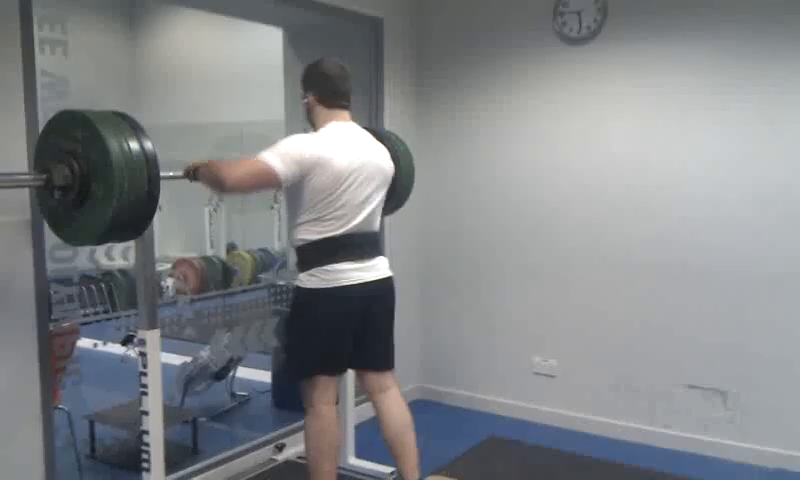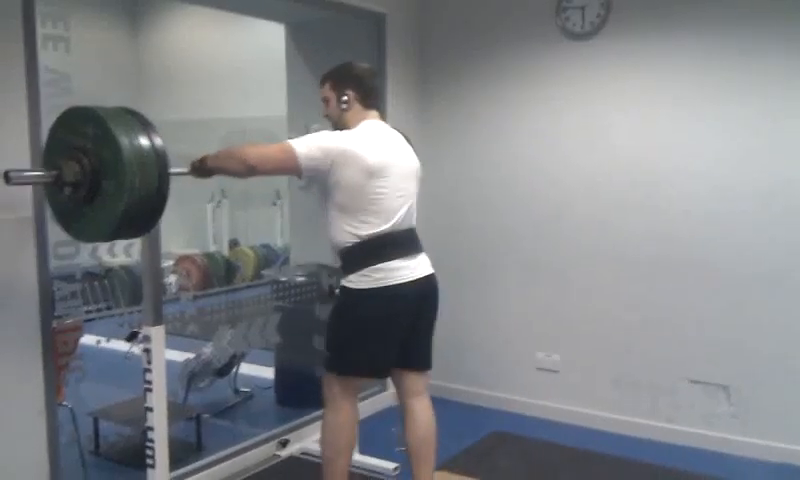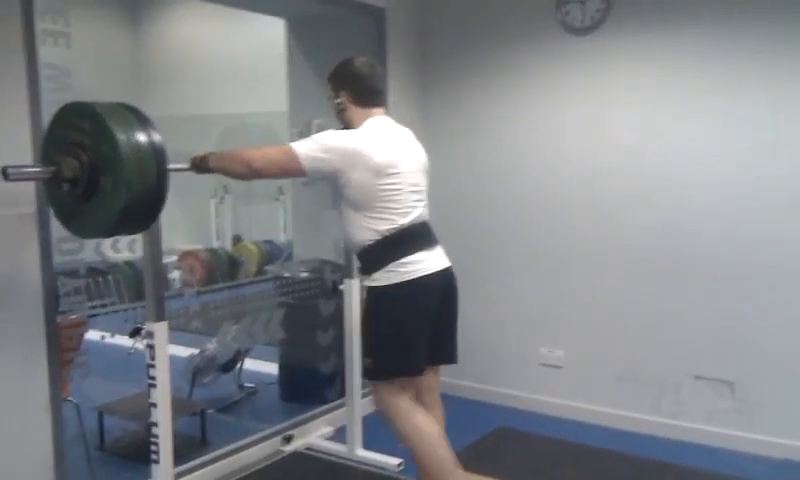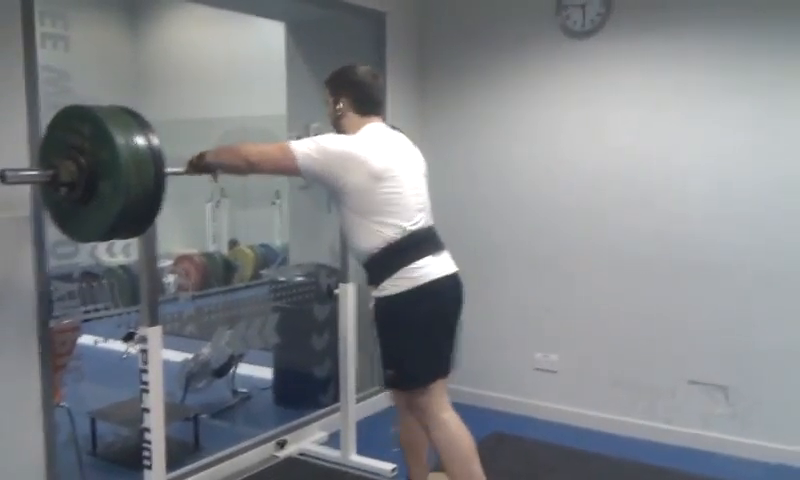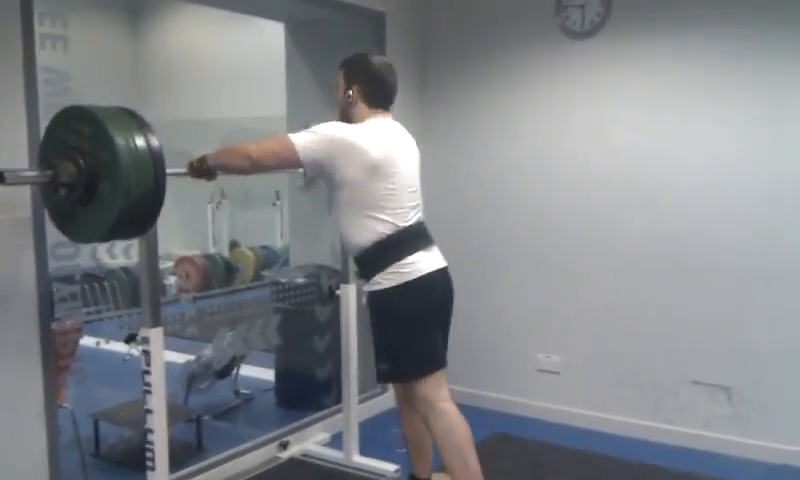
dt=0.4s
person 1, frame 1
left shoulder: (308, 149)
right shoulder: (380, 150)
left elbow: (232, 179)
left wrist: (199, 170)
left hip: (327, 288)
right hip: (377, 280)
left knee: (320, 400)
right knee: (384, 388)
person 1, frame 2
left shoulder: (340, 145)
right shoulder: (400, 145)
left elbow: (253, 160)
left wrist: (207, 162)
left hip: (375, 288)
right hip: (419, 279)
left knee: (340, 391)
right knee: (415, 393)
person 1, frame 3
left shoulder: (345, 145)
right shoulder: (405, 138)
left elbow: (257, 163)
left wrist: (208, 160)
left hip: (398, 285)
right hip: (435, 272)
left knee: (394, 398)
right knee: (425, 392)
person 1, frame 4
left shoulder: (342, 150)
right shoulder: (399, 143)
left elbow: (251, 158)
left wrist: (204, 159)
left hip: (409, 291)
right hip: (437, 279)
left knee: (432, 405)
right knee: (407, 390)
person 1, frame 5
left shoulder: (342, 138)
right shoulder: (395, 135)
left elbow: (255, 156)
left wrist: (206, 162)
right wrist: (318, 170)
left hip: (401, 286)
right hip: (427, 275)
left knee: (431, 398)
right knee: (410, 389)
